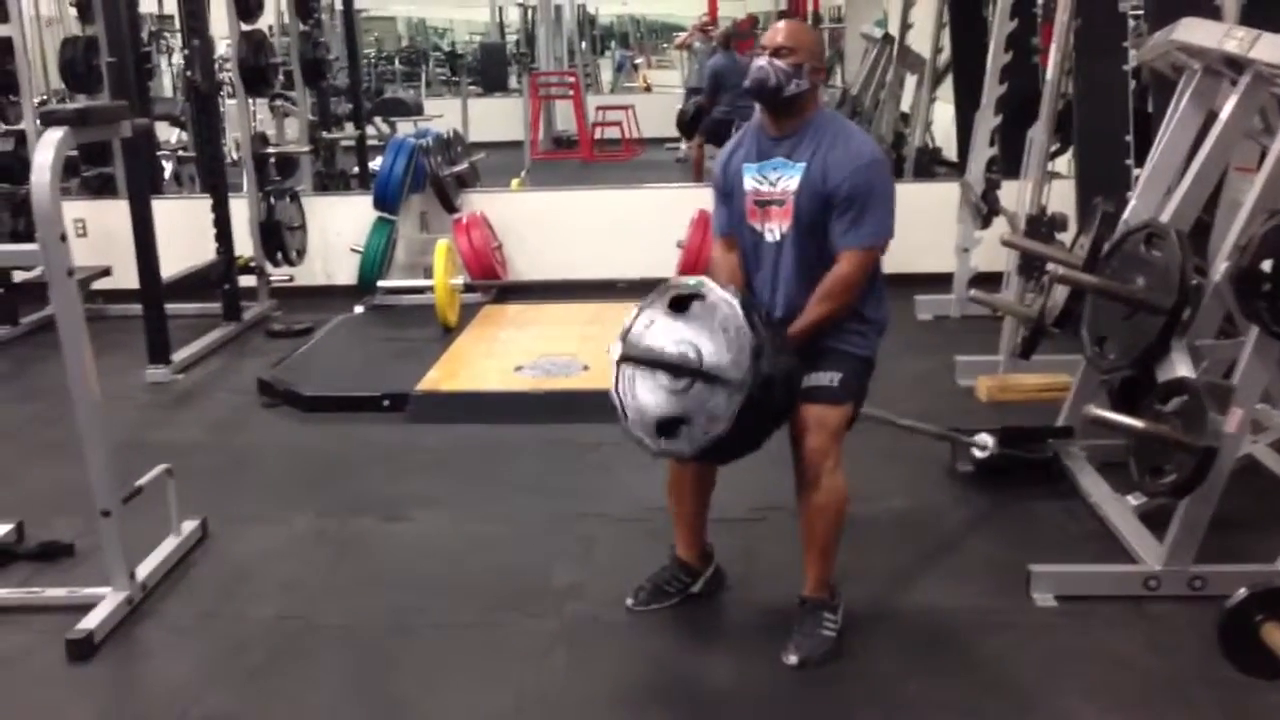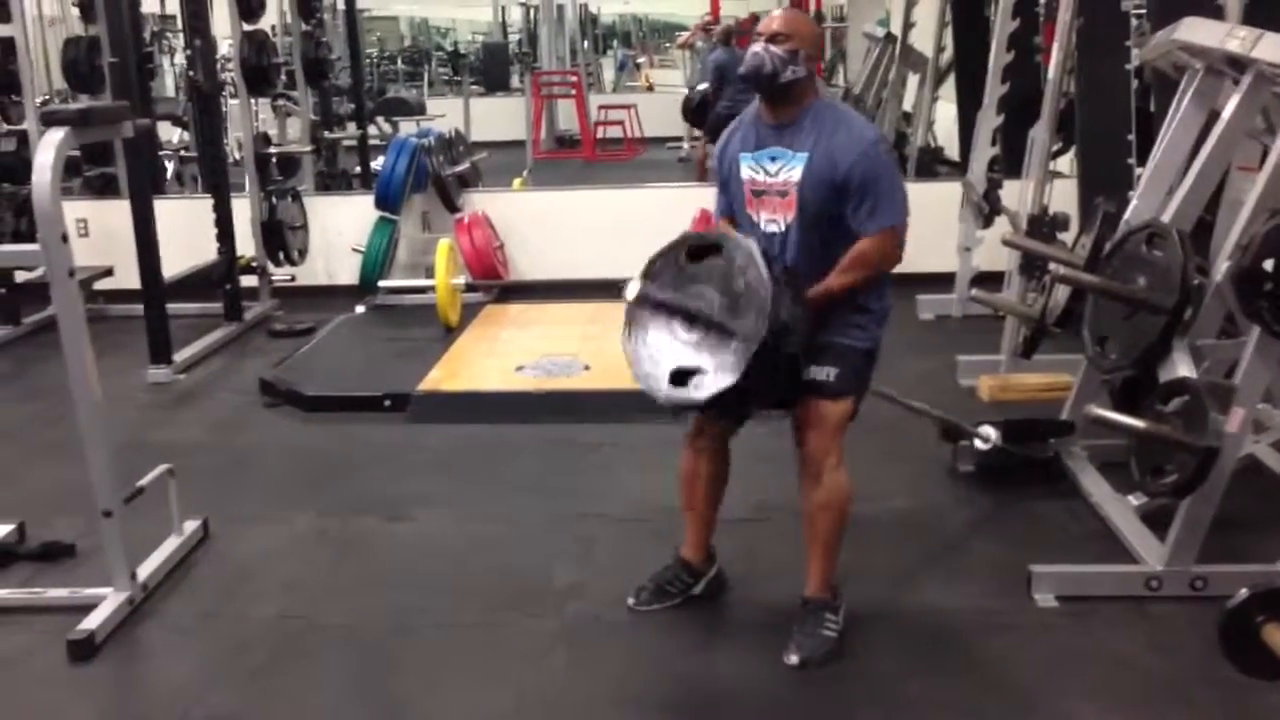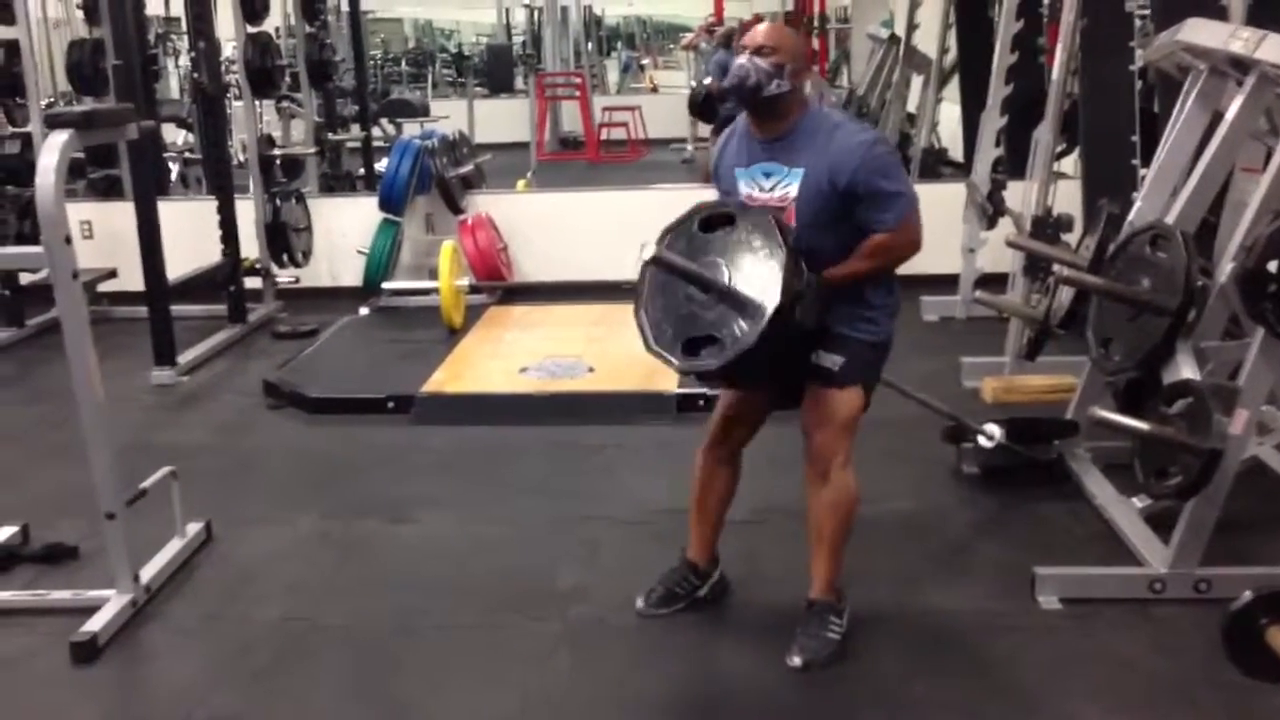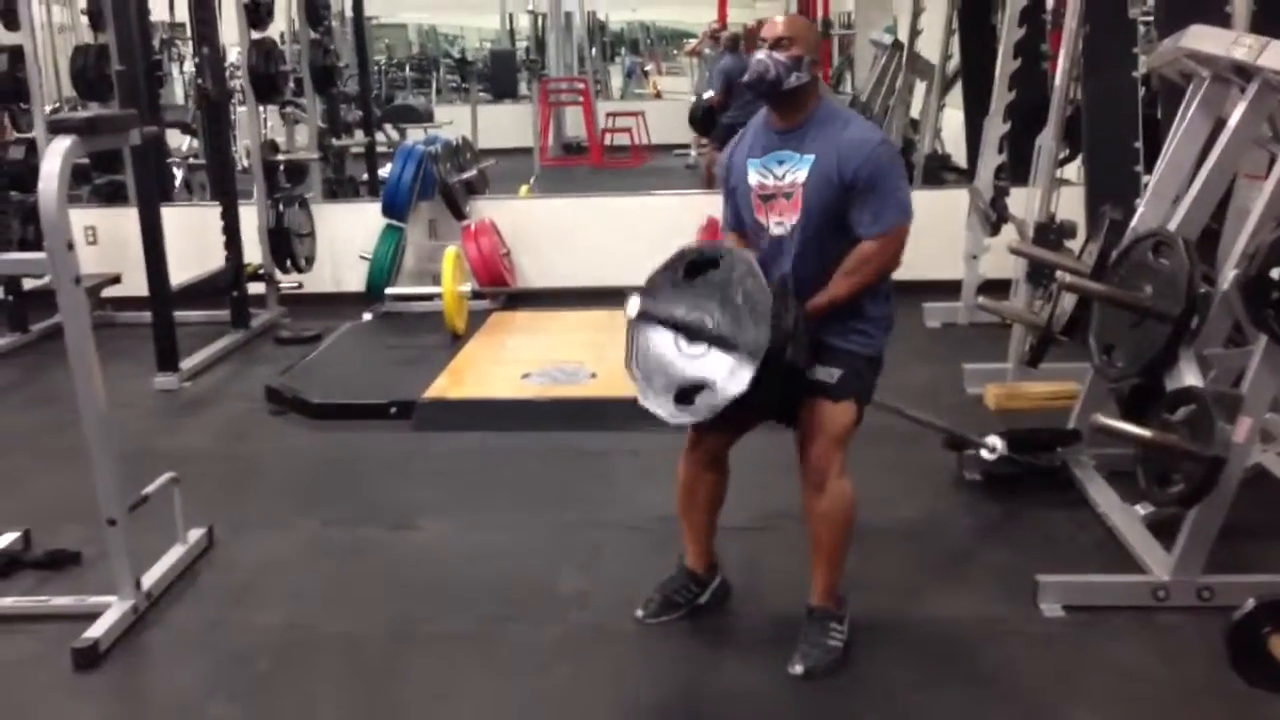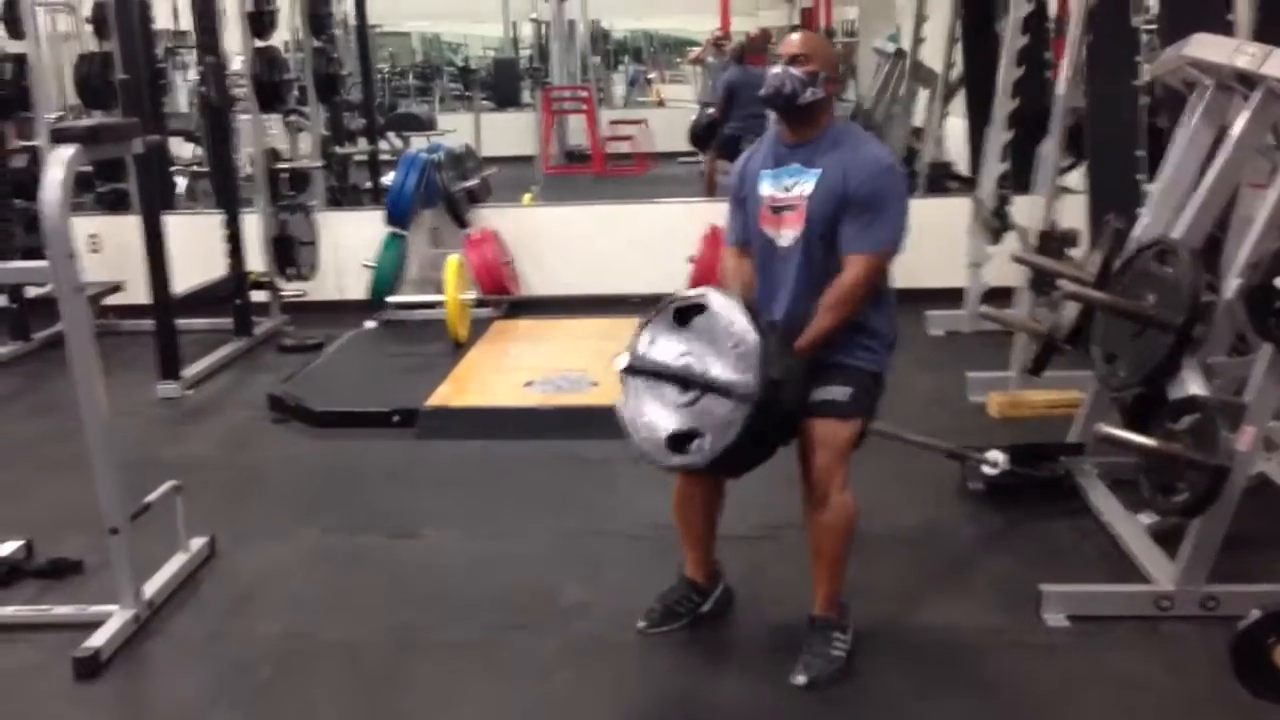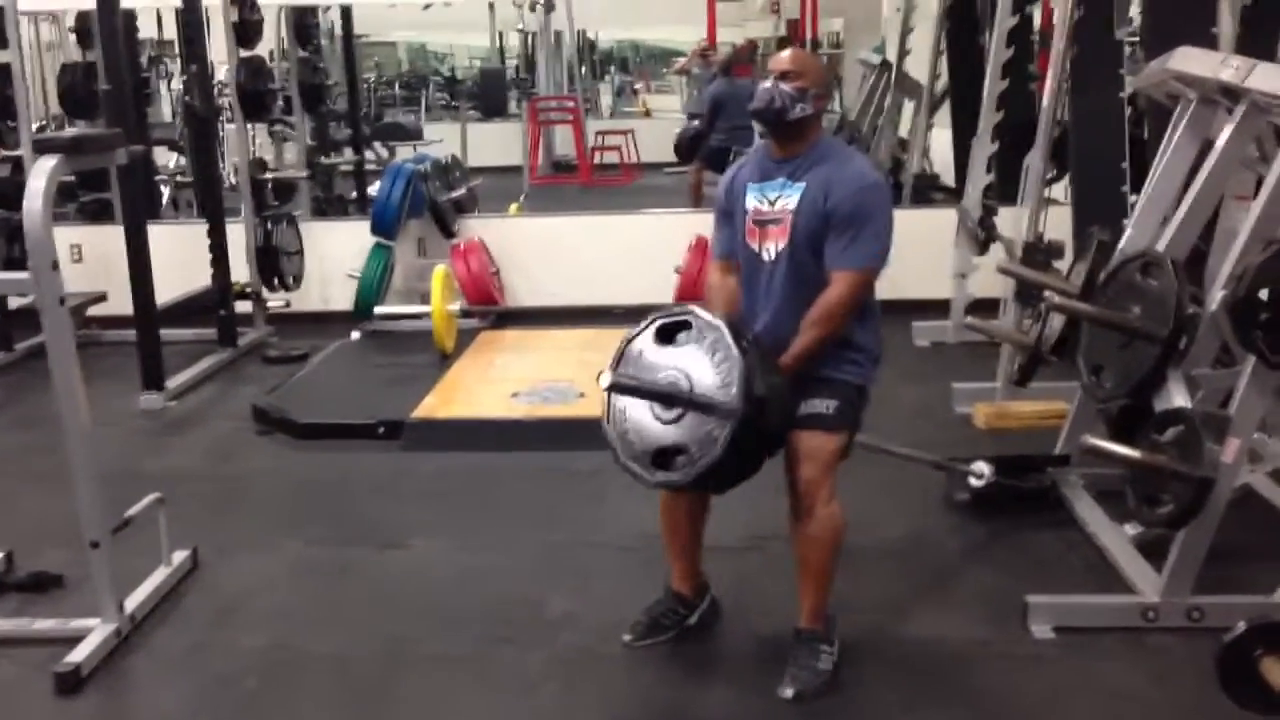
dt=0.2s
person 1, frame 1
left shoulder: (853, 157)
right shoulder: (737, 150)
left elbow: (857, 267)
right elbow: (726, 248)
left wrist: (788, 340)
left hip: (832, 330)
left knee: (815, 450)
left ankle: (820, 600)
right ankle: (693, 564)
person 1, frame 2
left shoulder: (854, 143)
right shoulder: (736, 137)
left elbow: (886, 245)
left wrist: (803, 303)
left hip: (836, 320)
left knee: (818, 450)
right knee: (703, 428)
left ankle: (821, 600)
right ankle: (695, 566)
person 1, frame 3
left shoulder: (851, 149)
right shoulder: (729, 147)
left elbow: (904, 237)
left wrist: (818, 282)
left hip: (847, 312)
left knee: (826, 447)
right knee: (721, 431)
left ankle: (825, 603)
right ankle: (700, 569)
person 1, frame 4
left shoulder: (862, 146)
right shoulder: (741, 146)
left elbow: (882, 251)
left wrist: (805, 315)
left hip: (840, 328)
left knee: (821, 455)
right knee: (700, 434)
left ankle: (826, 610)
right ankle: (699, 574)
person 1, frame 5
left shoulder: (869, 166)
right shoulder: (753, 161)
left elbow: (860, 277)
right elbow: (739, 257)
left wrist: (797, 353)
left hip: (842, 346)
right hip: (762, 337)
left knee: (823, 468)
left ankle: (829, 619)
right ankle: (701, 584)
person 1, frame 6
left shoulder: (853, 181)
right shoulder: (741, 175)
left elbow: (847, 291)
right elbow: (724, 271)
left wrist: (781, 370)
left hip: (826, 359)
right hip: (749, 354)
left knee: (810, 479)
left ankle: (815, 631)
right ankle: (687, 595)
